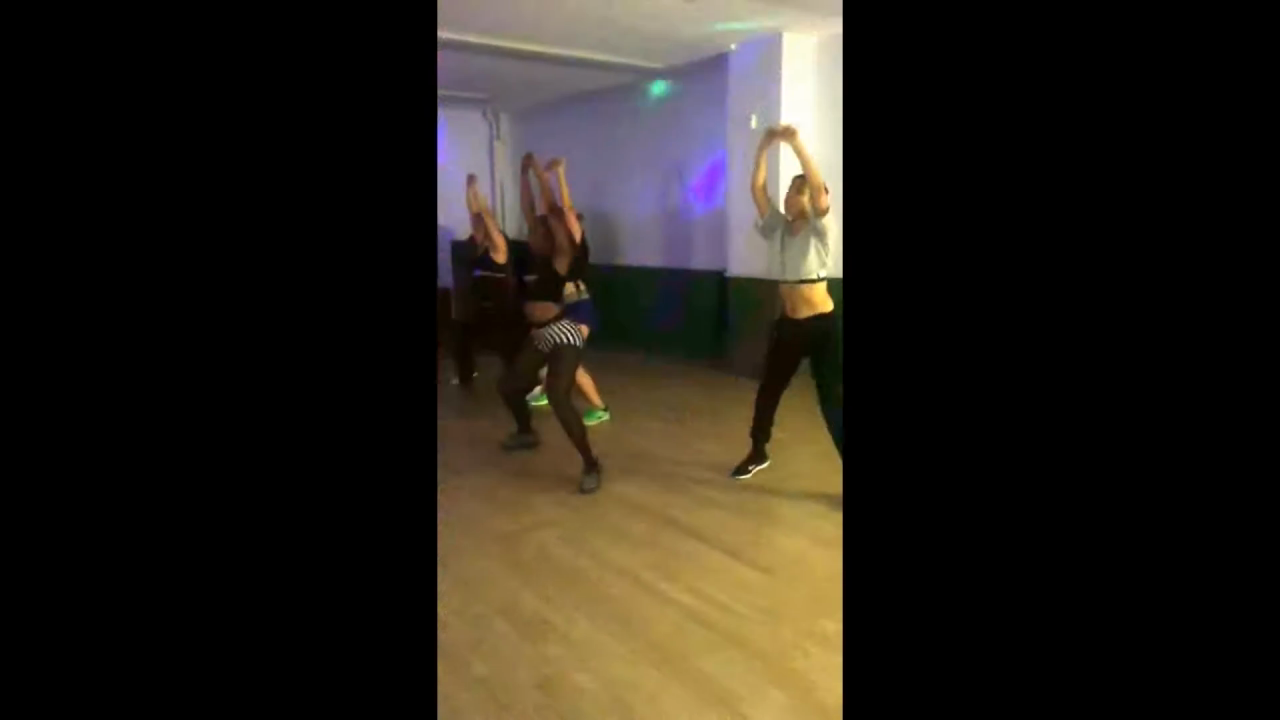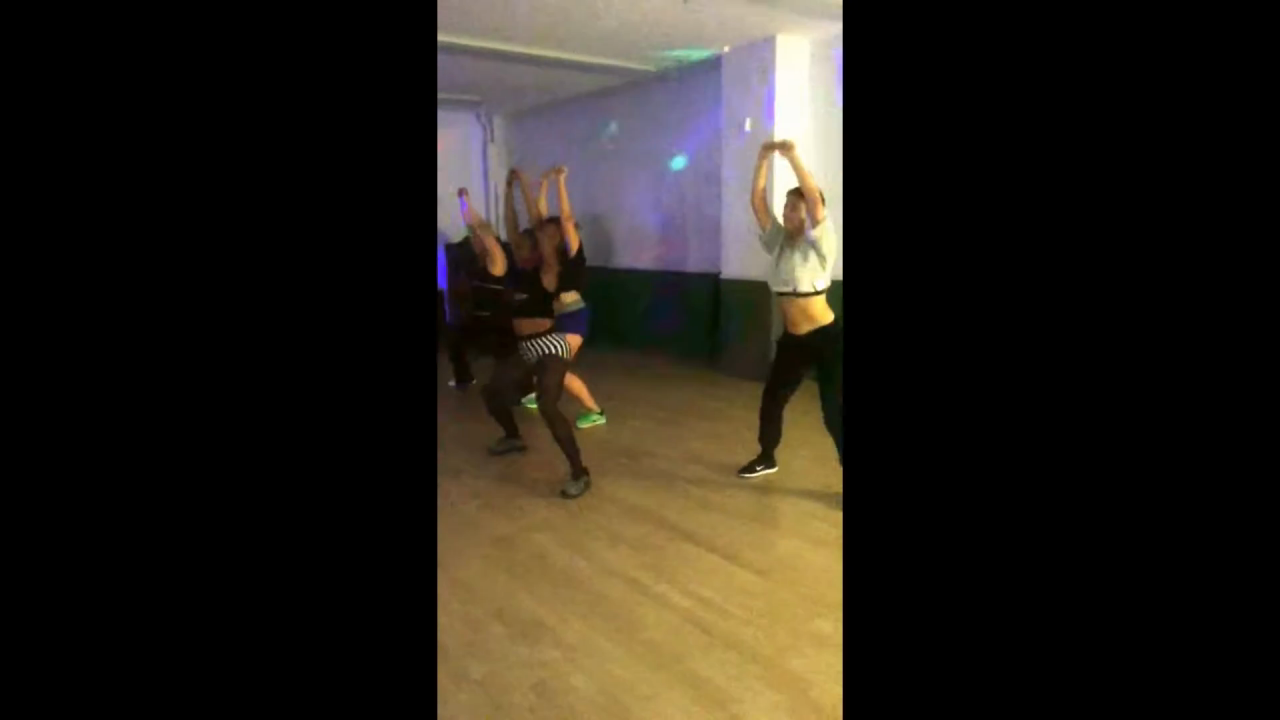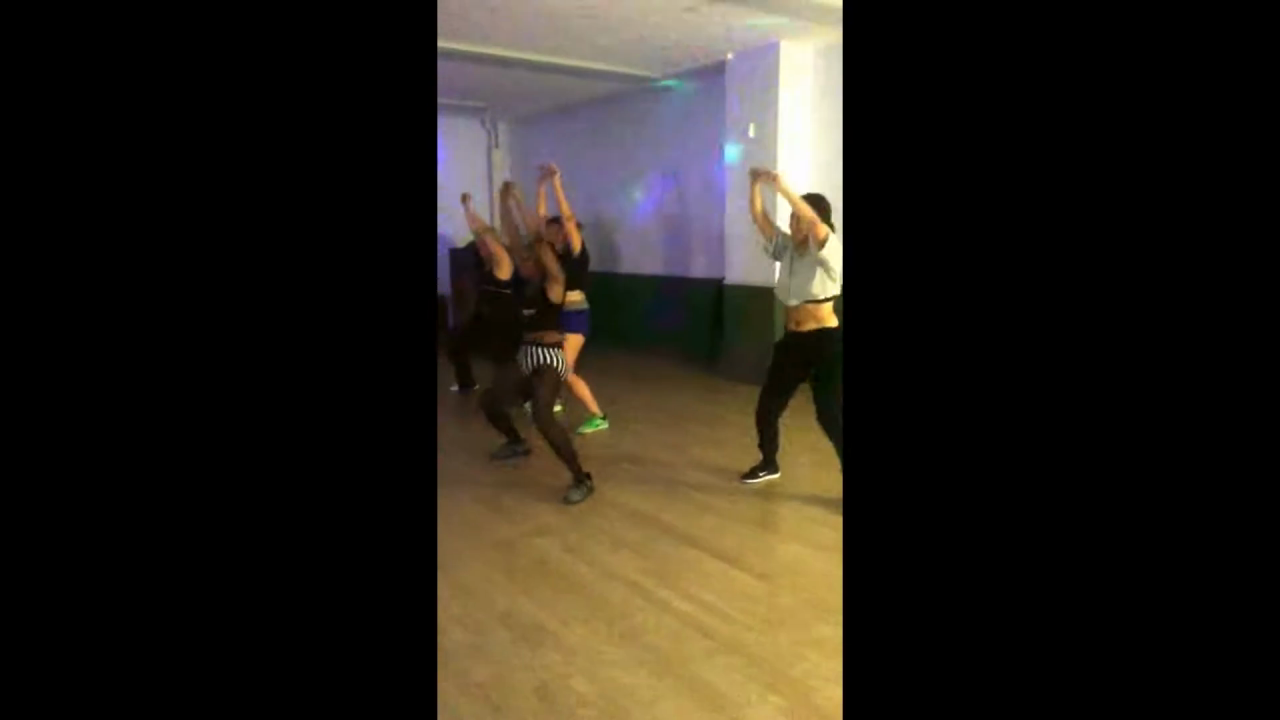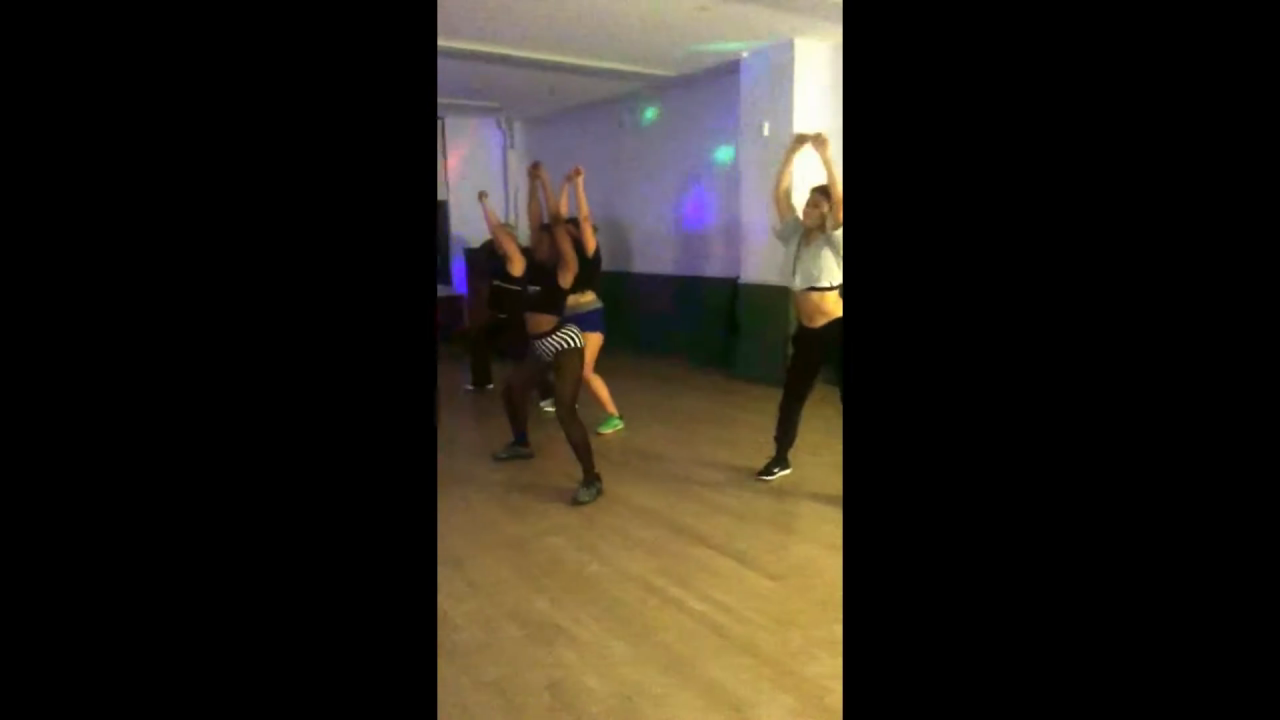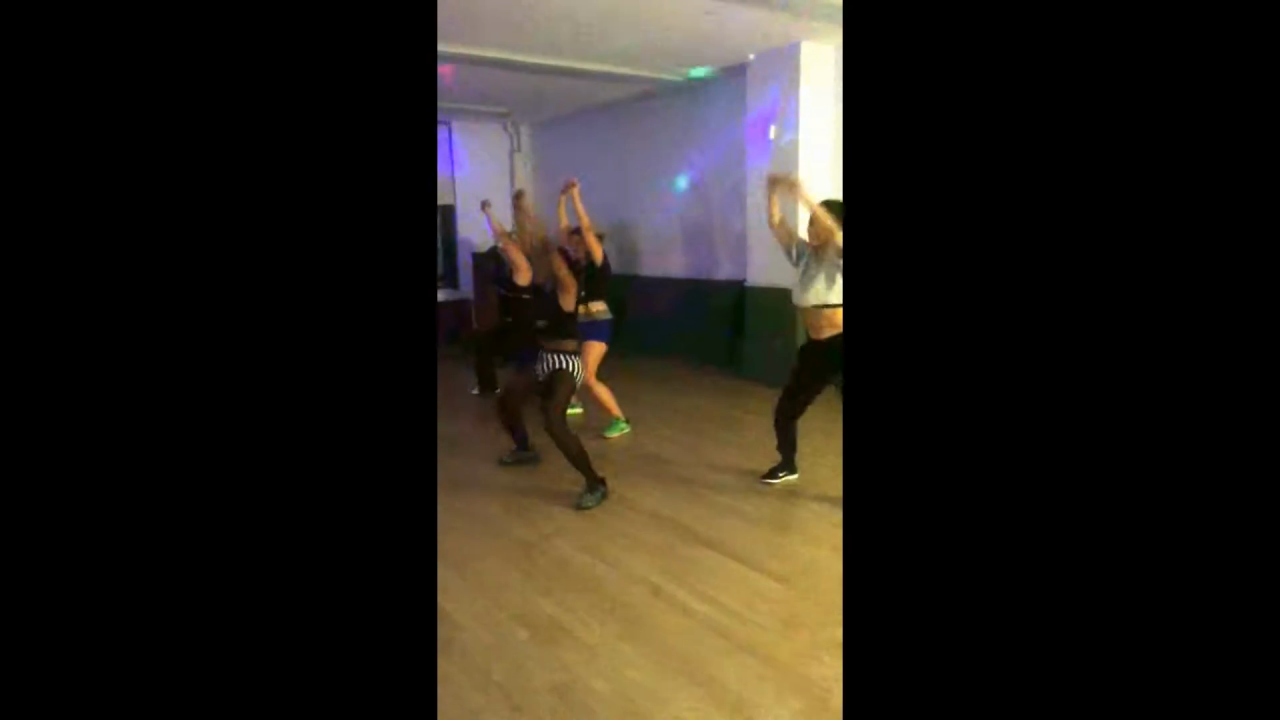
dt=0.2s
person 1, frame 1
left shoulder: (819, 229)
right shoulder: (778, 227)
left elbow: (818, 187)
right elbow: (757, 191)
left wrist: (796, 144)
right wrist: (763, 148)
left hip: (821, 326)
right hip: (788, 326)
left knee: (832, 404)
right knee: (767, 393)
right ankle: (757, 455)
person 1, frame 2
left shoulder: (820, 239)
right shoulder: (779, 239)
left elbow: (815, 198)
right elbow: (758, 204)
left wrist: (793, 157)
right wrist: (763, 162)
left hip: (825, 337)
right hip: (792, 339)
left knee: (834, 412)
right knee: (772, 400)
right ankle: (766, 458)
person 1, frame 3
left shoulder: (829, 249)
right shoulder: (787, 248)
left elbow: (814, 220)
right elbow: (759, 219)
left wrist: (780, 184)
right wrist: (756, 185)
left hip: (826, 340)
right hip: (792, 340)
left knee: (829, 415)
right knee: (767, 406)
right ankle: (769, 463)
person 1, frame 4
left shoulder: (835, 239)
right shoulder: (797, 235)
left elbow: (839, 200)
right elbow: (780, 196)
left wrist: (825, 155)
right wrist: (792, 153)
left hip: (834, 331)
right hip: (808, 335)
right knee: (791, 398)
right ankle: (781, 459)
person 1, frame 5
left shoulder: (840, 256)
right shoulder: (806, 253)
left elbow: (830, 228)
right elbow: (778, 226)
left wrist: (801, 194)
right wrist: (773, 195)
left hip: (840, 345)
right hip: (816, 347)
right knee: (785, 411)
right ankle: (788, 464)
person 2, frame 1
left shoulder: (560, 257)
right shoulder: (534, 256)
left elbow: (553, 213)
right elbow: (528, 210)
left wrist: (539, 170)
right wrist: (524, 173)
left hip: (561, 336)
right hip: (538, 337)
left knee: (558, 401)
right knee: (508, 386)
left ankle: (591, 466)
right ankle: (526, 433)
person 2, frame 2
left shoulder: (547, 271)
right shoulder: (520, 270)
left elbow: (538, 229)
right elbow: (513, 231)
left hip: (550, 346)
right hip: (526, 346)
left knee: (547, 406)
right knee: (492, 392)
left ankle: (579, 472)
right ankle: (513, 437)
person 2, frame 3
left shoulder: (552, 283)
right shoulder: (524, 284)
left elbow: (541, 244)
left hip: (548, 357)
right hip: (525, 356)
left knee: (542, 418)
right knee: (489, 400)
left ankle: (582, 479)
right ankle: (517, 442)
person 2, frame 4
left shoulder: (565, 267)
right shoulder: (538, 265)
left elbow: (558, 223)
left wrist: (543, 181)
left hip: (564, 342)
right hip: (539, 345)
left knee: (565, 409)
right knee: (512, 391)
left ankle: (592, 479)
right ankle: (521, 443)
person 2, frame 5
left shoulder: (567, 290)
left elbow: (547, 251)
right elbow: (527, 252)
left hip: (565, 364)
right hip: (543, 362)
left knee: (554, 423)
right knee: (506, 401)
left ankle: (596, 484)
right ankle: (524, 449)
person 3, frame 1
left shoulder: (576, 243)
left elbow: (567, 209)
left wrist: (559, 174)
right wrist: (546, 174)
left hip: (578, 307)
left ankle: (600, 408)
right ankle: (548, 390)
person 3, frame 2
left shoulder: (572, 253)
right shoulder: (547, 253)
left elbow: (567, 219)
right elbow: (540, 216)
left wrist: (560, 182)
right wrist: (543, 182)
left hip: (573, 315)
right hip: (552, 315)
left ankle: (595, 412)
person 3, frame 3
left shoulder: (575, 253)
left elbow: (567, 218)
right elbow: (541, 217)
left wrist: (556, 182)
right wrist: (541, 185)
left hip: (575, 316)
left knee: (565, 371)
left ankle: (599, 417)
person 3, frame 4
left shoulder: (589, 255)
left elbow: (584, 220)
left wrist: (579, 185)
right wrist: (565, 187)
left hip: (588, 315)
right hip: (567, 316)
left knee: (585, 370)
left ankle: (614, 417)
person 3, frame 5
left shoulder: (598, 264)
right shoulder: (574, 263)
left elbow: (587, 230)
right elbow: (564, 228)
left wrist: (576, 196)
right wrist: (562, 198)
left hip: (597, 325)
right hip: (575, 324)
left knee: (587, 377)
left ankle: (620, 420)
person 4, frame 1
left shoulder: (498, 246)
right shoulder: (477, 248)
left elbow: (486, 216)
right elbow: (473, 213)
left wrist: (475, 187)
right wrist: (469, 187)
left hip: (501, 310)
right hip: (481, 309)
left knee: (509, 349)
right knee: (462, 336)
right ankle: (467, 374)
person 4, frame 2
left shoulder: (496, 257)
right shoulder: (477, 259)
left elbow: (479, 227)
right elbow: (471, 225)
left wrist: (466, 200)
right wrist: (463, 200)
left hip: (498, 319)
right hip: (478, 317)
left knee: (506, 354)
right knee: (455, 339)
right ankle: (464, 378)
person 4, frame 3
left shoulder: (503, 262)
right shoulder: (484, 264)
left elbow: (484, 232)
right elbow: (477, 232)
left wrist: (469, 207)
right wrist: (466, 206)
left hip: (502, 324)
right hip: (483, 320)
left knee: (507, 358)
right knee: (458, 342)
right ankle: (466, 383)
person 4, frame 4
right shoulder: (496, 257)
left hip: (516, 319)
right hip: (501, 319)
right knee: (479, 339)
left ankle: (548, 392)
right ankle: (482, 382)
person 4, frame 5
right shoulder: (504, 269)
right elbow: (498, 237)
right wrist: (487, 212)
left hip: (525, 328)
right hip: (509, 325)
right knee: (483, 344)
right ankle: (488, 386)
